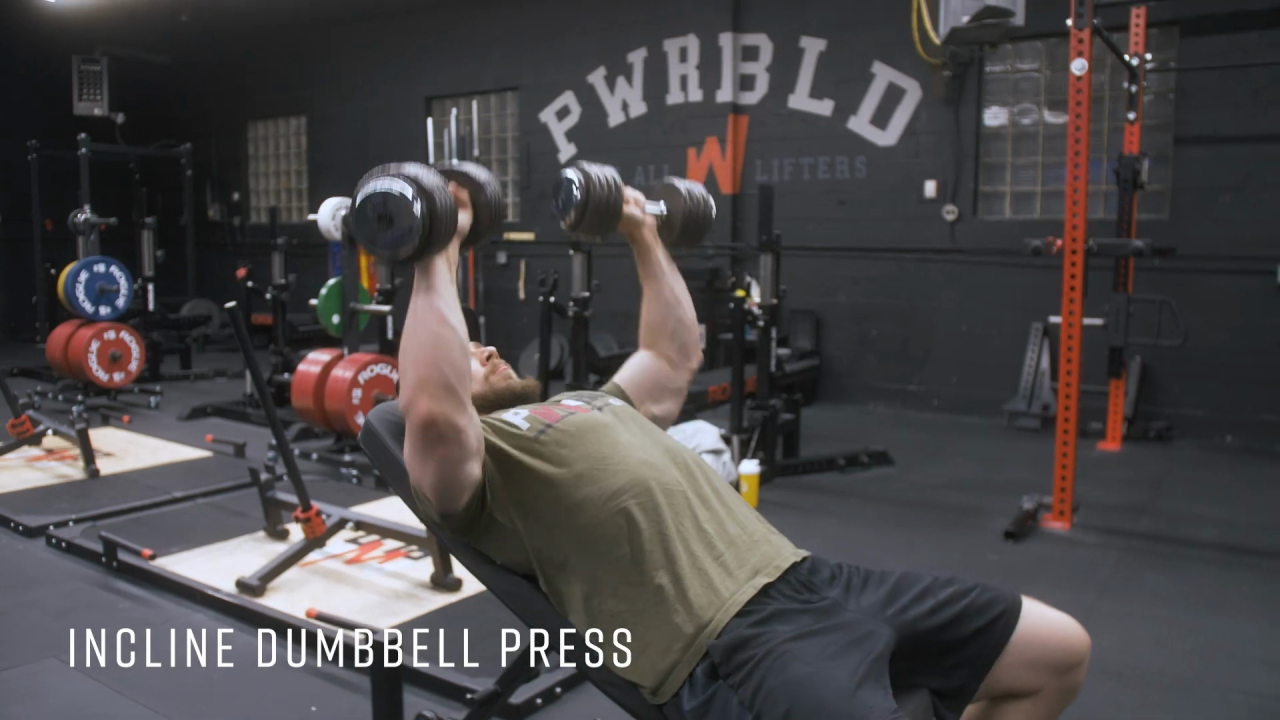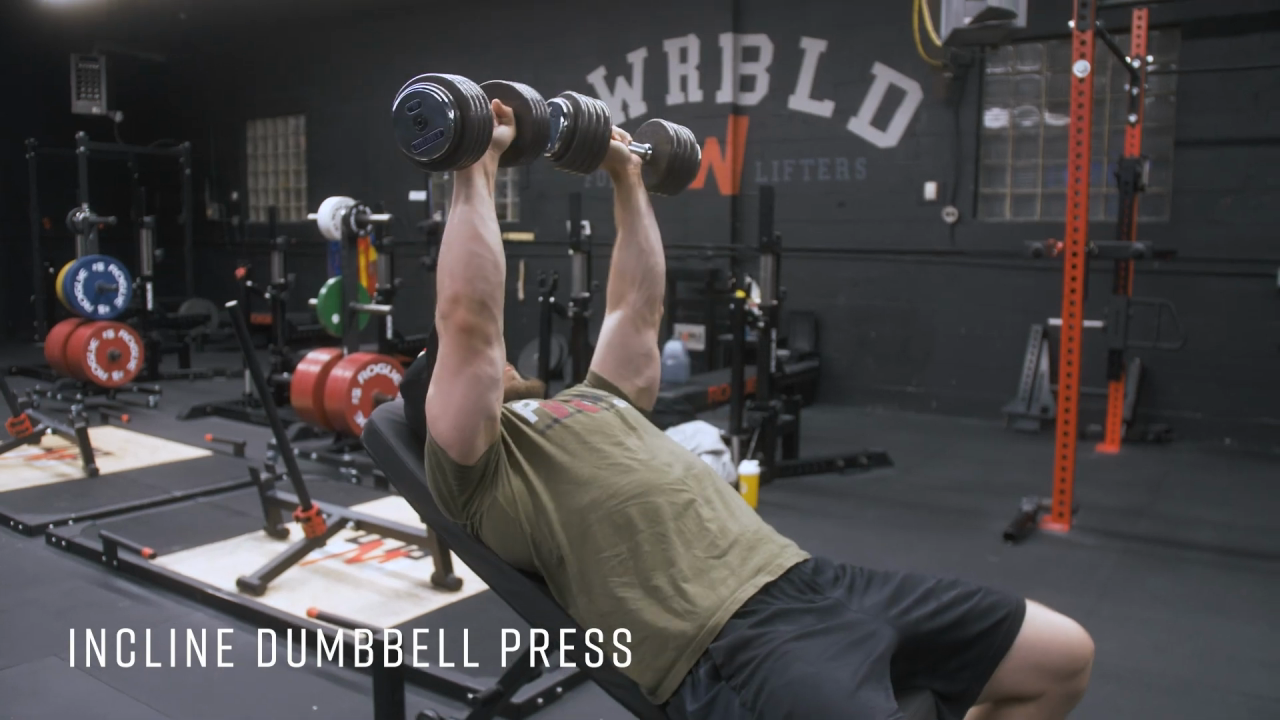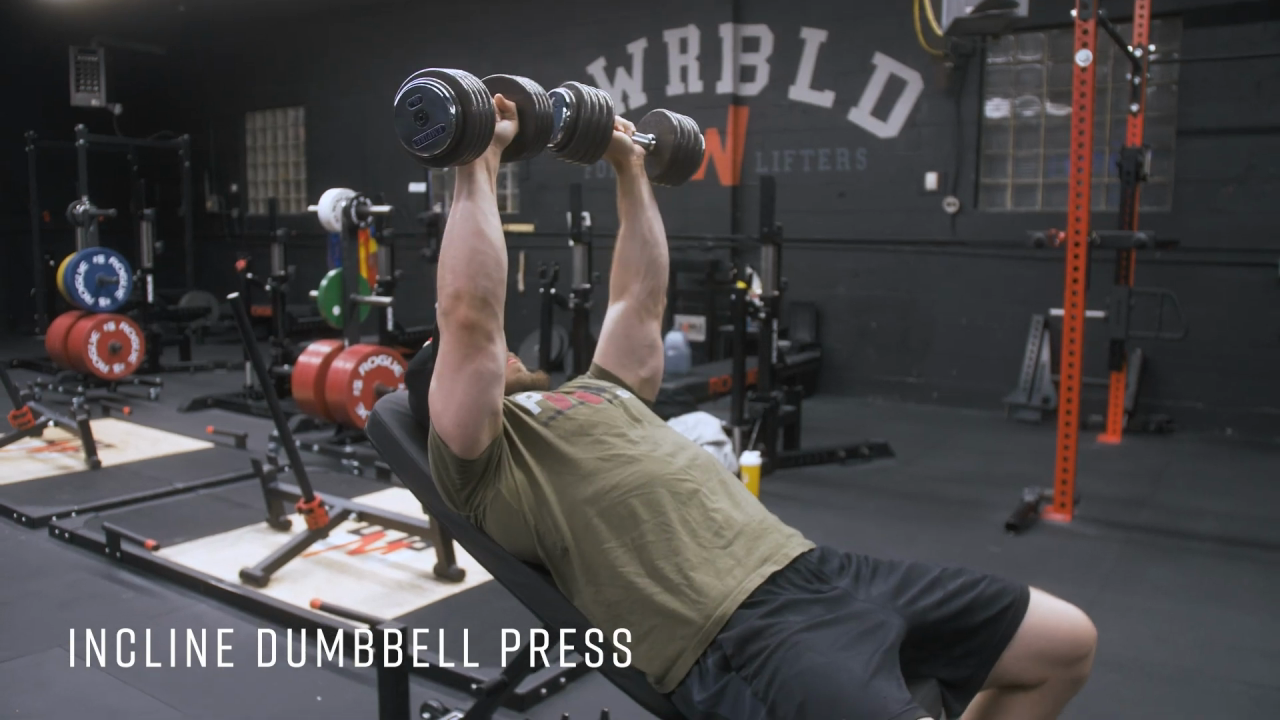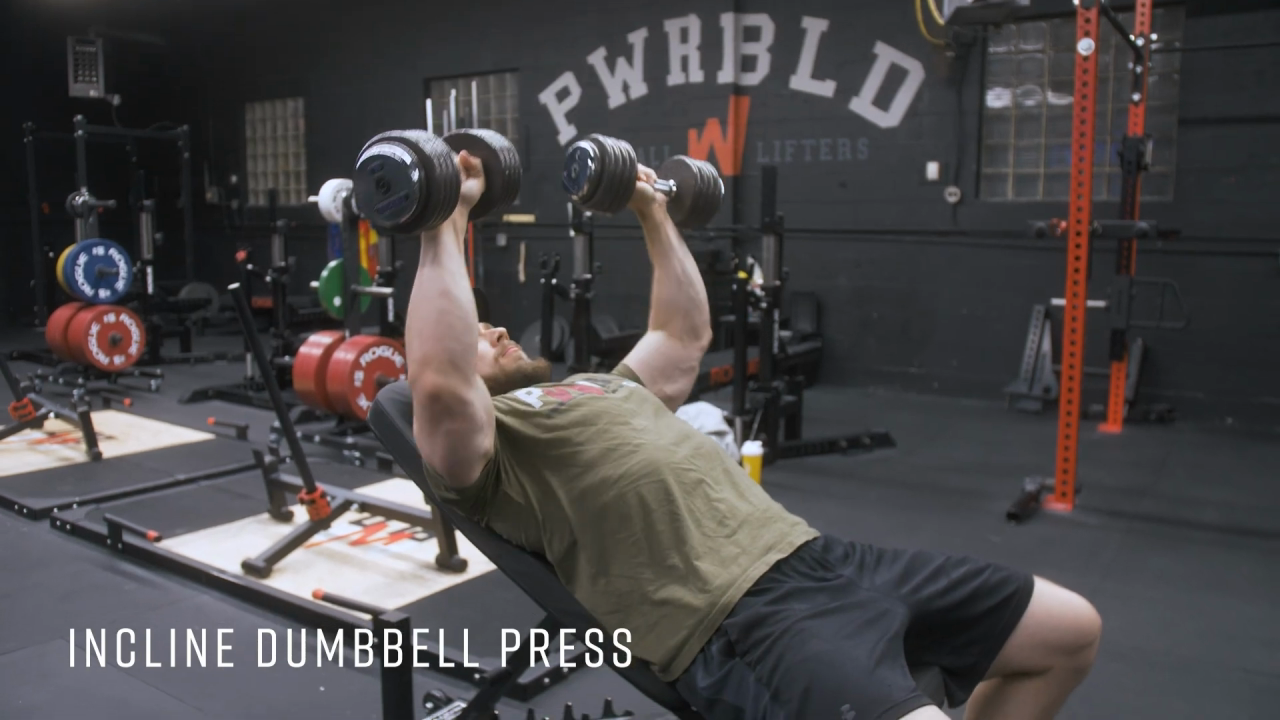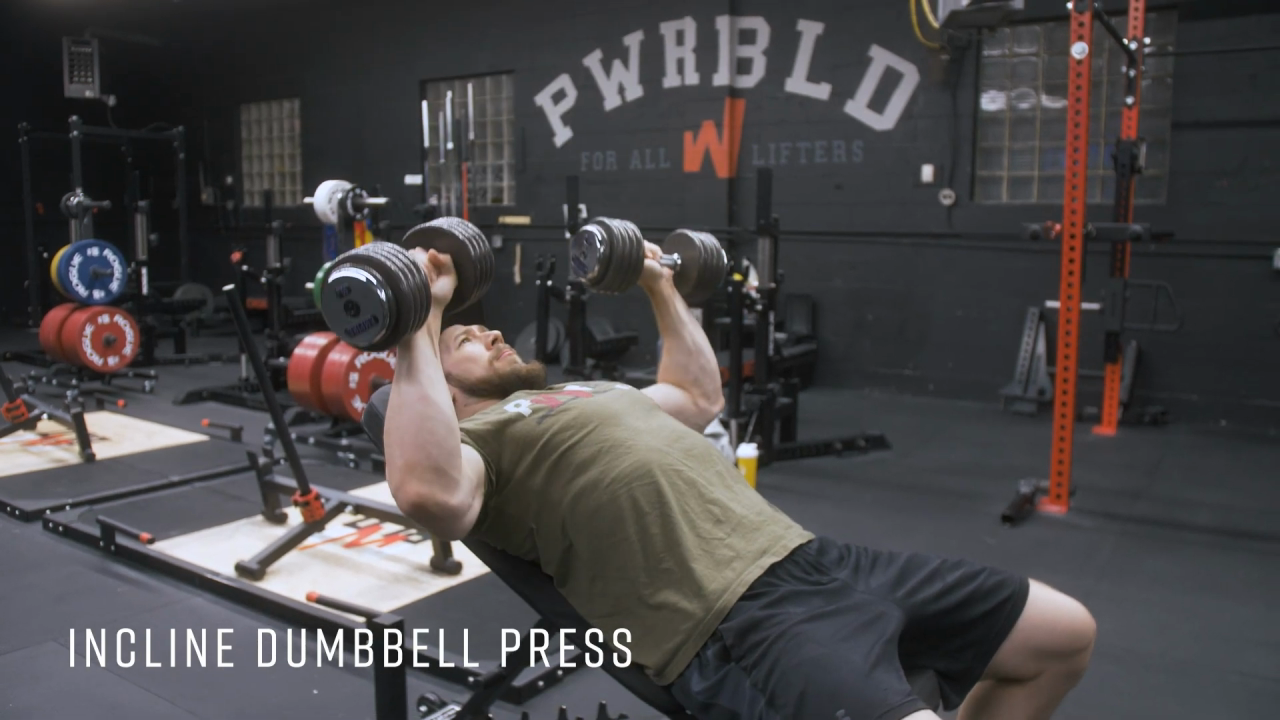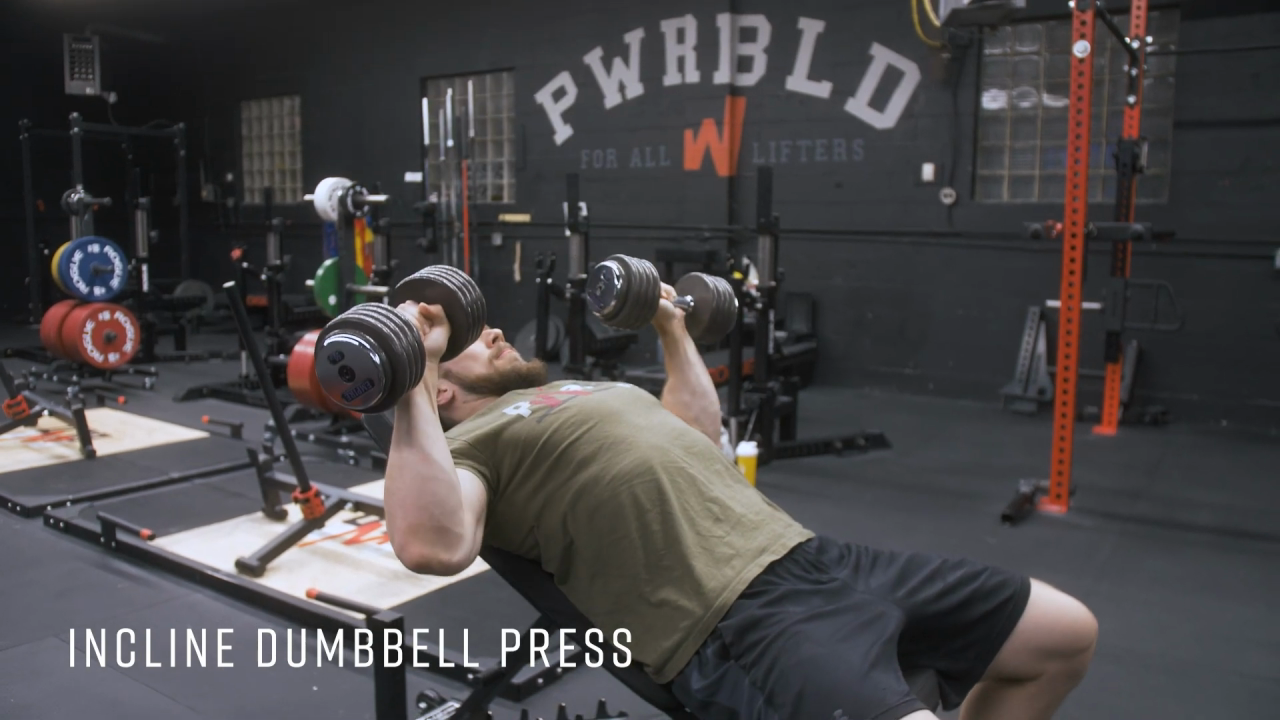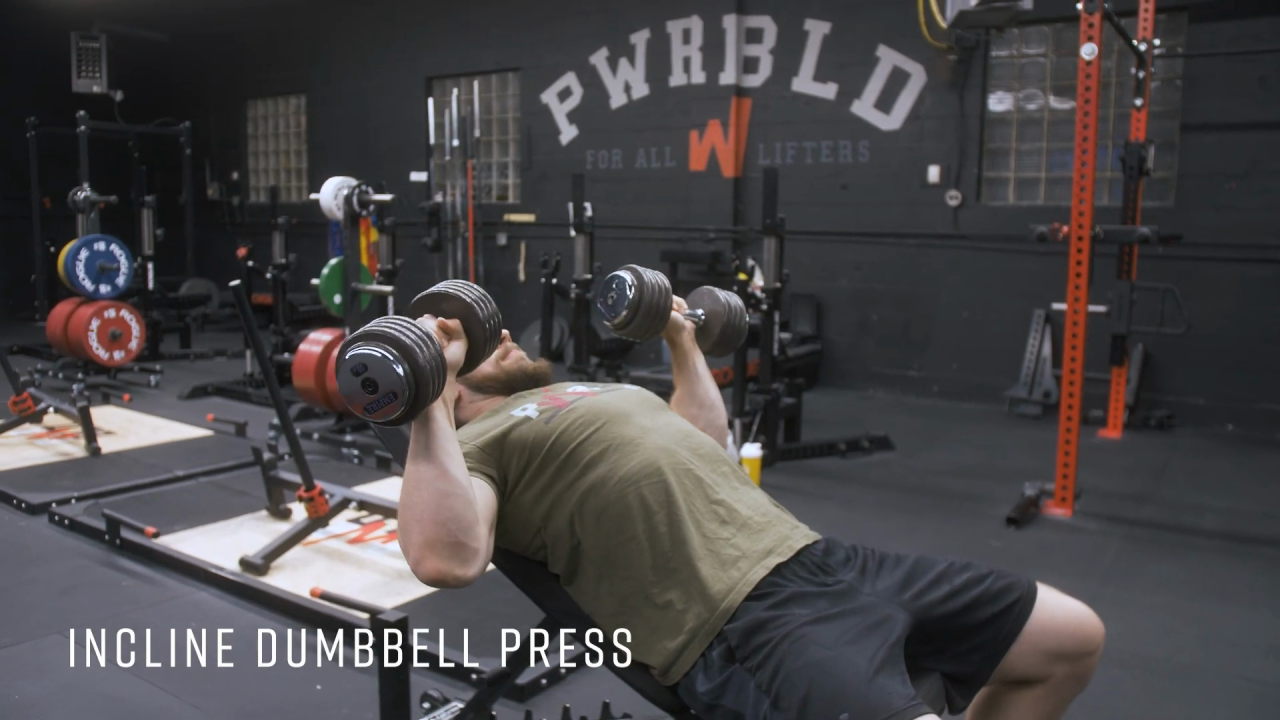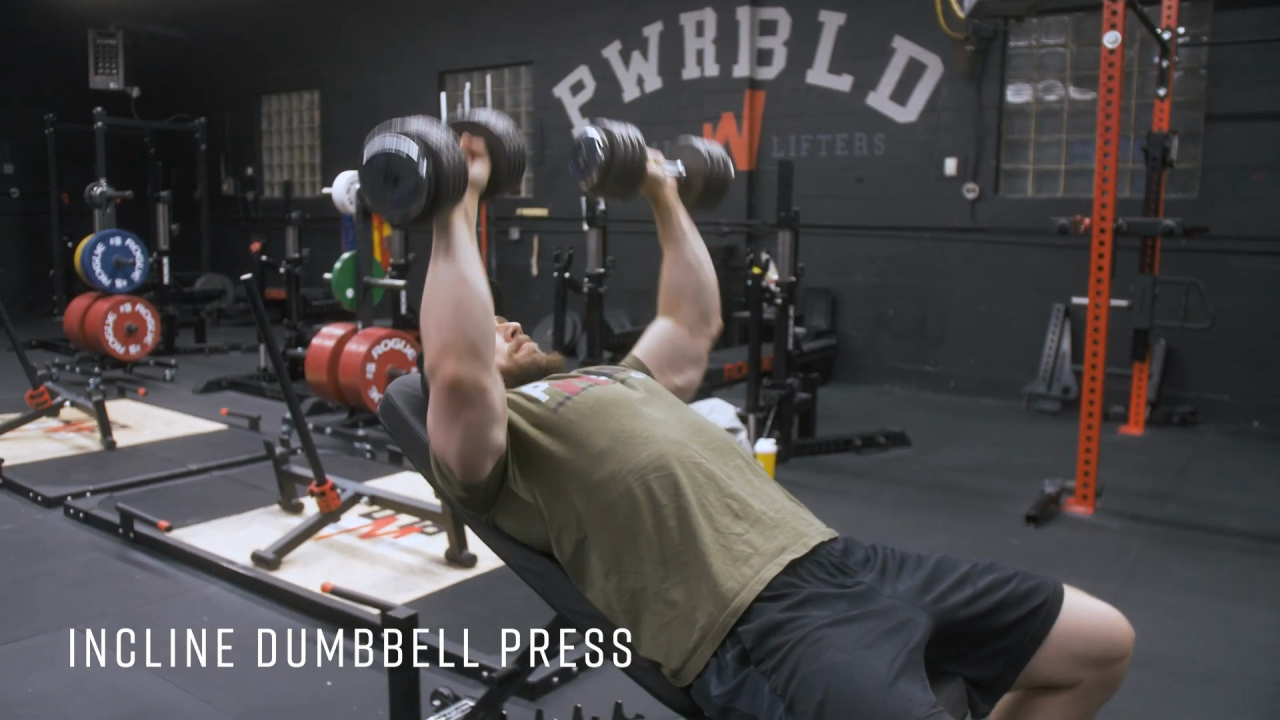
dt=0.4s
person 1, frame 1
left shoulder: (589, 408)
right shoulder: (473, 457)
left elbow: (678, 357)
right elbow: (432, 410)
left wrist: (646, 241)
right wrist: (438, 254)
left hip: (804, 583)
right hip: (731, 649)
left knee: (1059, 654)
person 1, frame 2
left shoulder: (593, 407)
right shoulder: (480, 468)
left elbow: (637, 309)
right elbow: (466, 321)
left wrist: (628, 180)
right wrist: (477, 169)
left hip: (800, 580)
right hip: (728, 645)
left knee: (1063, 657)
person 1, frame 3
left shoulder: (600, 396)
right shoulder: (485, 459)
left elbow: (640, 299)
right elbow: (469, 316)
left wrist: (630, 170)
right wrist: (479, 164)
left hip: (808, 569)
right hip: (735, 635)
left knee: (1065, 645)
person 1, frame 4
left shoulder: (601, 391)
right shoulder: (484, 452)
left elbow: (685, 335)
right elbow: (438, 384)
left wrist: (652, 214)
right wrist: (445, 225)
left hip: (810, 558)
right hip: (737, 623)
left knee: (1070, 631)
person 1, frame 5
left shoulder: (580, 398)
right shoulder: (475, 444)
left elbow: (701, 397)
right elbow: (430, 492)
left wrist: (661, 288)
right wrist: (419, 324)
left hip: (804, 559)
right hip: (735, 624)
left knee: (1065, 636)
person 1, frame 6
left shoulder: (577, 398)
right shoulder: (470, 447)
right elbow: (433, 545)
left wrist: (673, 328)
right wrist: (413, 371)
left hip: (806, 559)
right hip: (735, 621)
left knee: (1066, 637)
person 1, frame 7
left shoulder: (586, 397)
right shoulder: (475, 448)
right elbow: (447, 559)
left wrist: (682, 341)
right wrist: (432, 391)
left hip: (816, 562)
right hip: (742, 622)
left knee: (1072, 639)
person 1, frame 8
left shoulder: (614, 378)
right shoulder: (493, 433)
left elbow: (698, 322)
right elbow: (457, 371)
left wrist: (666, 201)
right wrist: (457, 213)
left hip: (833, 561)
right hip: (760, 627)
left knee: (1102, 645)
